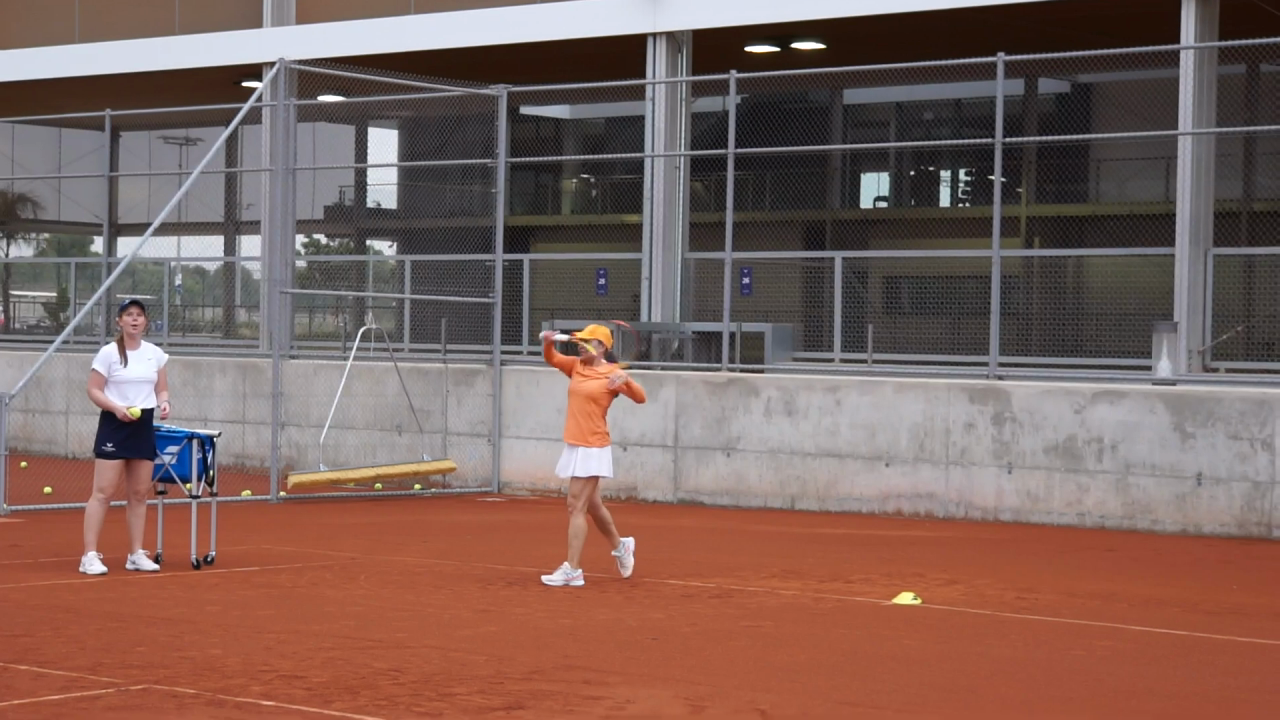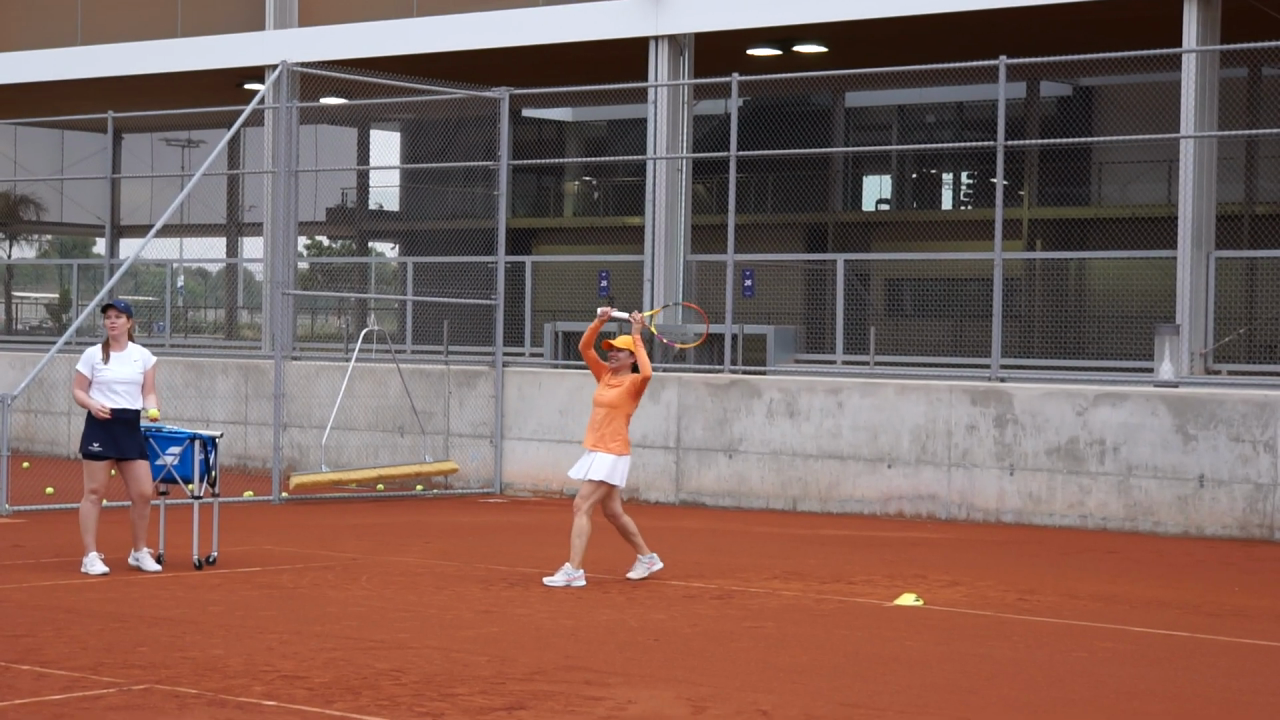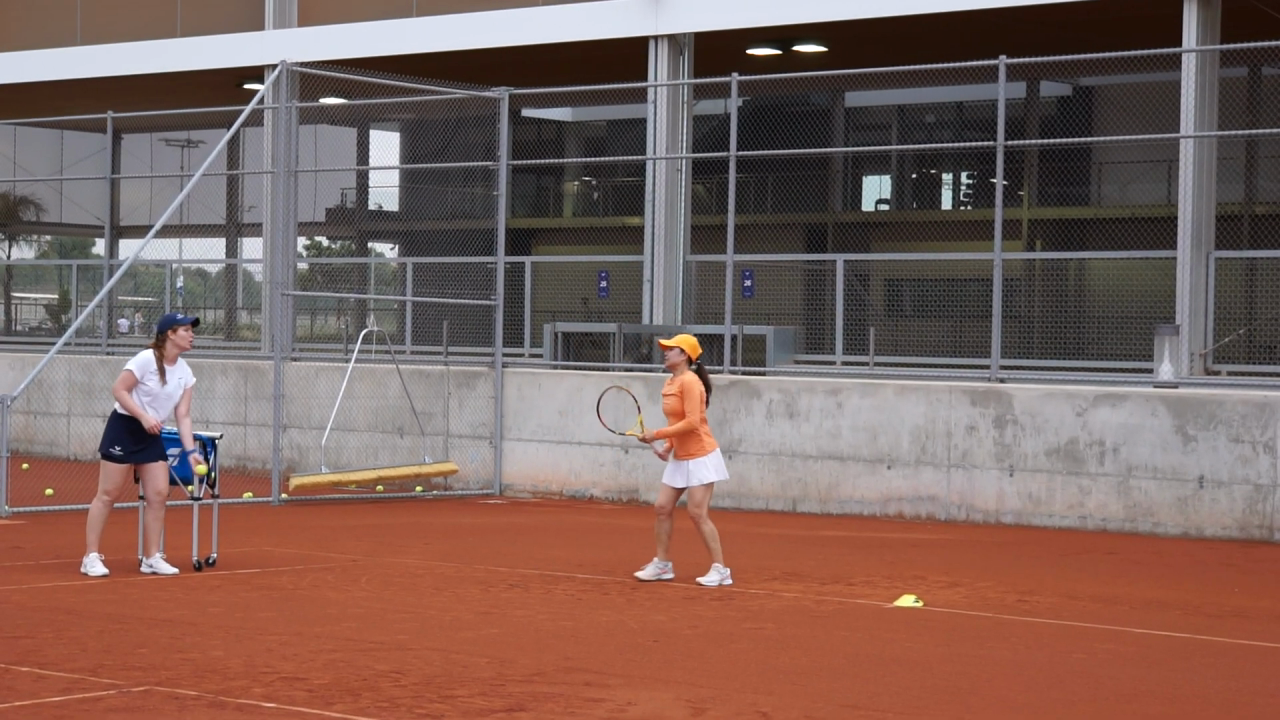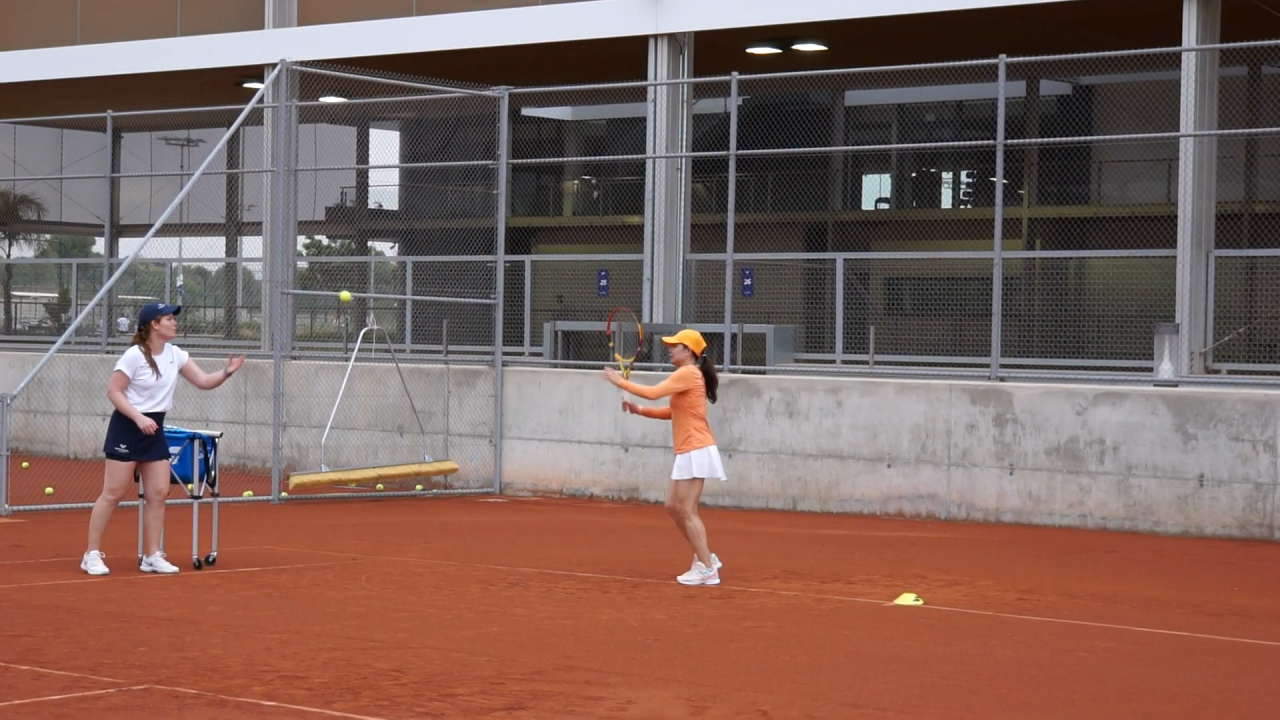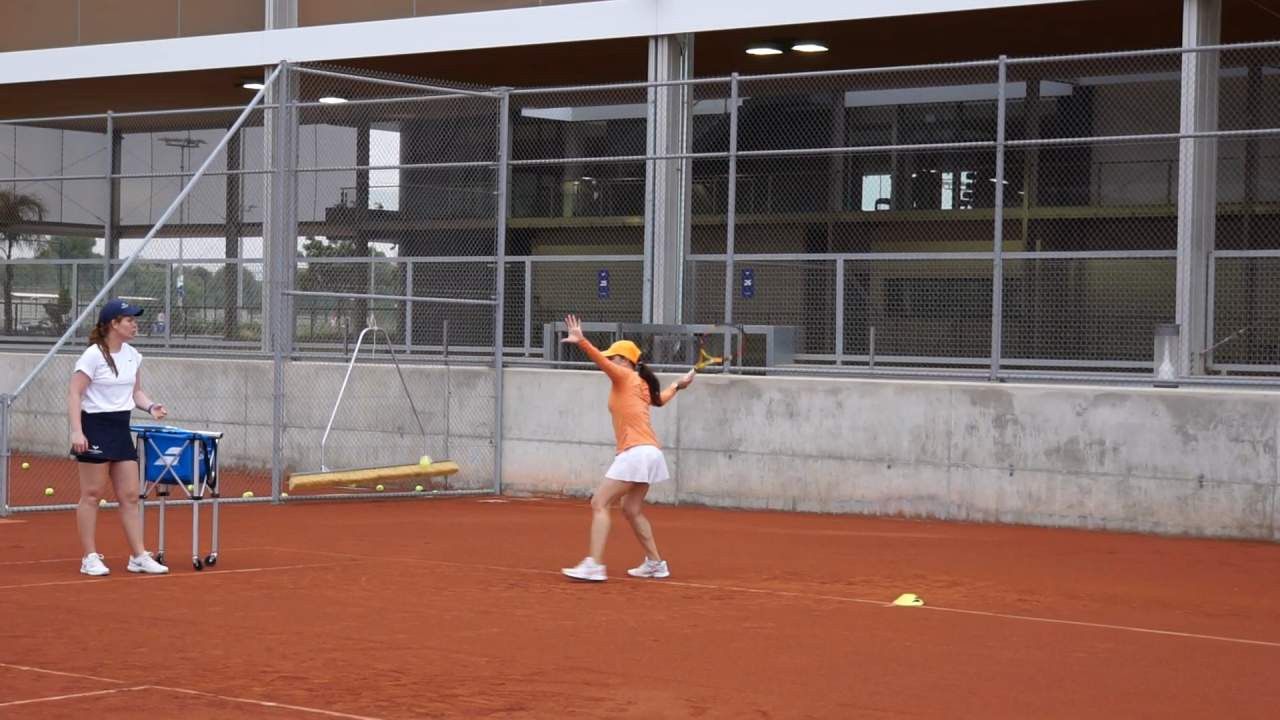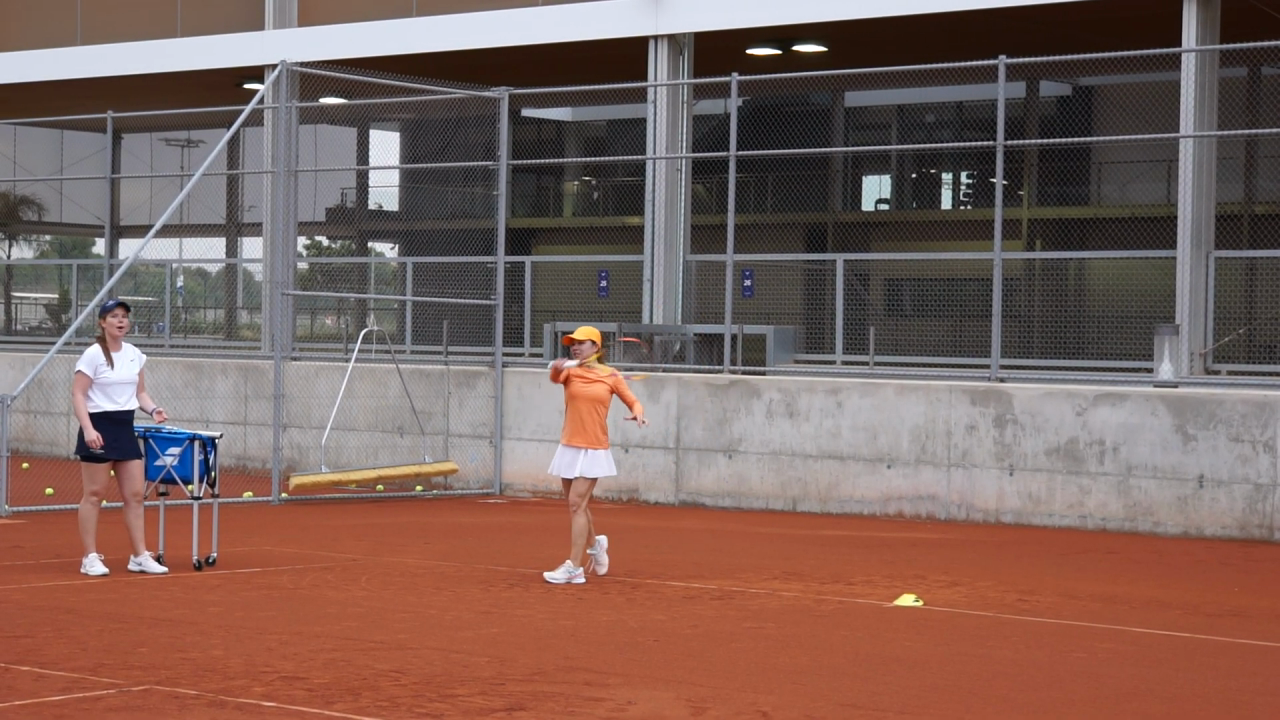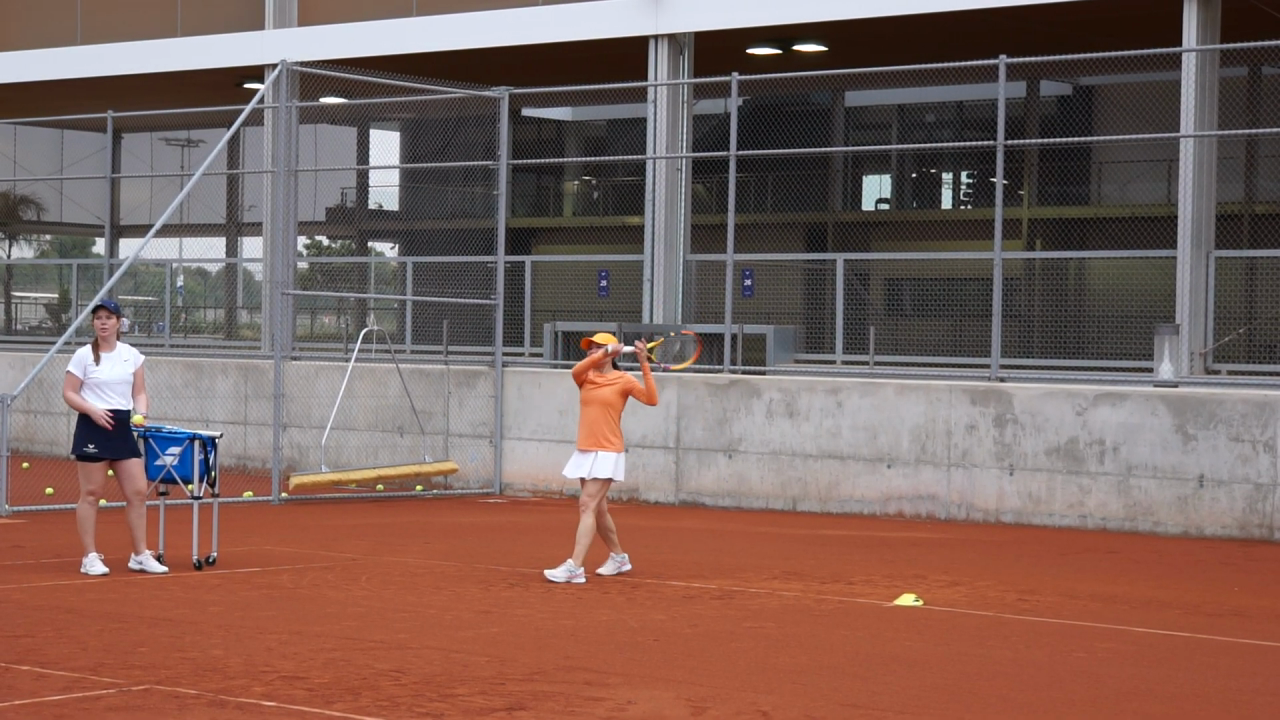
dt=0.7s
person 1, frame 1
left shoulder: (156, 354)
right shoulder: (108, 353)
left elbow: (161, 389)
right elbow: (93, 390)
left wrist: (164, 403)
right wrist: (116, 407)
left hip: (144, 428)
right hip: (115, 426)
left knee: (139, 494)
right knee: (103, 492)
left ankle: (136, 555)
right ankle: (90, 556)
person 1, frame 2
left shoulder: (144, 356)
right shoulder: (93, 354)
left elbow: (149, 393)
right elbow: (77, 391)
left wrist: (153, 410)
right wrist: (92, 405)
left hip: (131, 428)
right hip: (100, 427)
left knee: (144, 494)
right knee: (94, 493)
left ankle: (140, 552)
right ankle: (90, 556)
person 1, frame 3
left shoulder: (185, 372)
right shoulder: (146, 359)
left elbow: (183, 416)
right elbow: (119, 390)
left wrist: (190, 451)
right wrist: (144, 416)
left hip: (151, 437)
right hip: (123, 429)
left knee: (159, 495)
right knee: (108, 495)
left ankle: (152, 558)
right ankle: (91, 557)
person 1, frame 4
left shoulder: (176, 355)
right shoulder: (134, 356)
left elbow: (204, 382)
right elbow: (113, 391)
left wrist: (227, 372)
right wrist: (138, 417)
left hip: (155, 431)
right hip: (127, 428)
left knee: (159, 494)
right knee: (114, 493)
left ankle: (152, 556)
right ankle: (91, 555)
person 1, frame 5
left shoulder: (132, 355)
right shoulder: (93, 355)
right elbow: (74, 394)
left wrist: (150, 406)
right wrist: (76, 431)
left hip: (121, 429)
right hip: (95, 428)
left knee: (130, 496)
right knee: (92, 495)
left ankle: (139, 557)
right ankle: (90, 557)
person 1, frame 6
left shoulder: (135, 354)
right shoulder: (93, 354)
right elbow: (78, 394)
left wrist: (153, 409)
right wrist: (88, 429)
left hip: (125, 429)
right hip: (99, 429)
left knee: (135, 495)
right knee: (94, 494)
left ankle: (139, 556)
right ankle: (90, 557)
person 1, frame 7
left shoulder: (132, 355)
right shoulder: (83, 355)
left elbow: (139, 393)
right elbow: (68, 393)
left wrist: (141, 414)
right wrist: (92, 410)
left hip: (122, 429)
right hip: (92, 428)
left knee: (138, 492)
right knee: (91, 494)
left ankle: (140, 555)
right ankle: (90, 557)
person 2, frame 1
left shoulder: (613, 373)
right shoulder: (576, 366)
left elbow: (641, 398)
right elbow: (552, 358)
left wrist: (625, 381)
right wrist: (547, 342)
left hip: (592, 447)
right hip: (574, 446)
left knee: (576, 506)
right knee: (591, 503)
left ankle: (572, 570)
right ankle: (620, 546)
person 2, frame 2
left shoulder: (635, 382)
right shoulder: (606, 375)
left elbow: (645, 373)
right elbow: (584, 349)
left wrist: (635, 336)
right wrist: (598, 323)
left hip: (612, 456)
right hip: (597, 453)
left knee: (581, 508)
right knee: (612, 510)
left ankle: (573, 570)
right ankle: (647, 557)
person 2, frame 3
left shoulder: (689, 381)
right shoulder: (670, 382)
left elbow: (692, 422)
left wrist: (657, 435)
right wrist: (668, 446)
left hip: (700, 457)
right hip: (680, 458)
left knee: (698, 514)
right knee: (662, 508)
left ankle: (720, 569)
right ankle: (662, 563)
person 2, frame 4
left shoulder: (688, 373)
right shoulder: (688, 377)
left elbow: (654, 392)
right elbow: (672, 412)
left wrist: (620, 381)
right wrist: (639, 410)
left hip: (696, 451)
right hip: (689, 453)
left knee: (687, 511)
right knee: (673, 507)
left ankle: (708, 569)
right ankle: (707, 558)
person 2, frame 5
left shoulder: (624, 376)
right shoulder: (641, 385)
left elbow: (601, 360)
right elbow: (660, 397)
left wrist: (581, 341)
right wrist: (678, 385)
left hip: (635, 453)
right hip: (647, 453)
left knee: (599, 504)
right knee: (631, 510)
left ankle: (594, 564)
right ankle: (655, 563)
person 2, frame 6
left shoulder: (611, 376)
right shoulder: (569, 371)
left elbow: (633, 402)
right elbow: (555, 376)
left wrist: (638, 415)
right wrist: (557, 368)
left hip: (593, 450)
right hip: (568, 447)
left knee: (577, 505)
right knee: (576, 505)
left ankle: (574, 568)
right ankle: (594, 543)
person 2, frame 7
left shoulder: (623, 380)
right shoulder: (585, 377)
left elbow: (652, 399)
right elbow: (576, 370)
left wrist: (644, 364)
right wrist: (604, 353)
left hip: (607, 453)
right hip: (585, 451)
left knee: (587, 506)
right knee: (597, 508)
left ankle: (574, 567)
right ankle: (618, 557)
